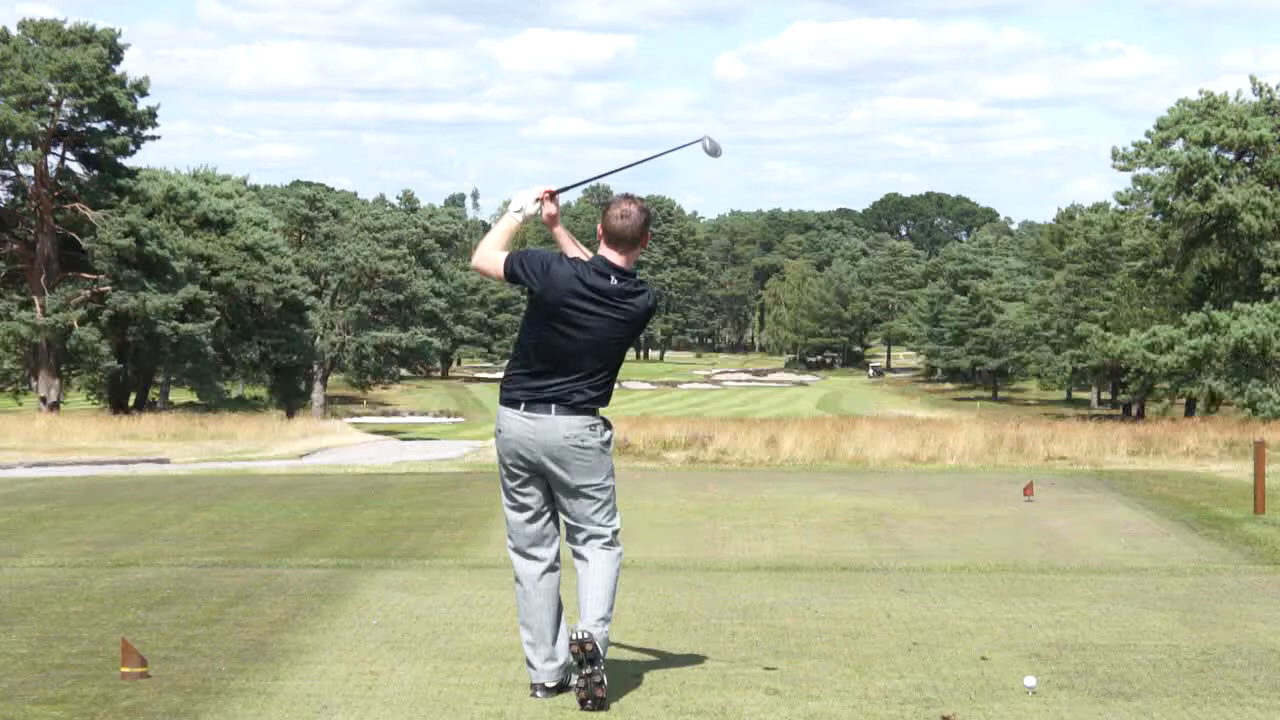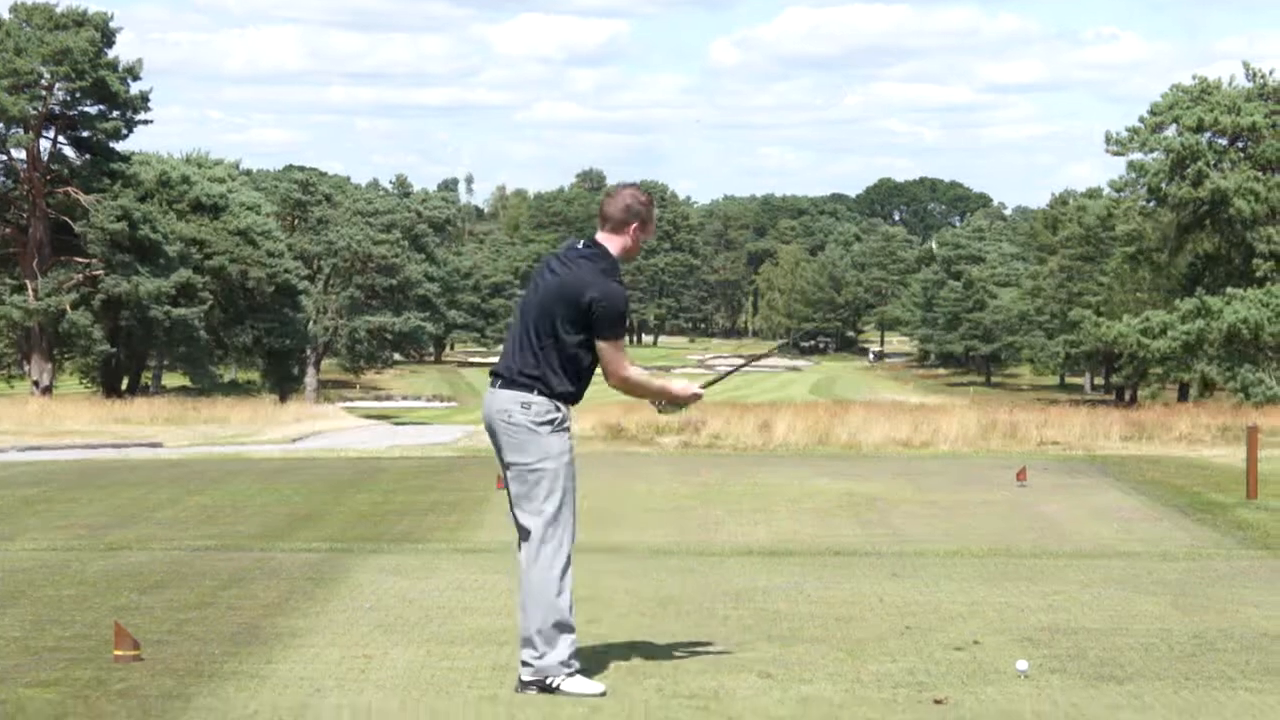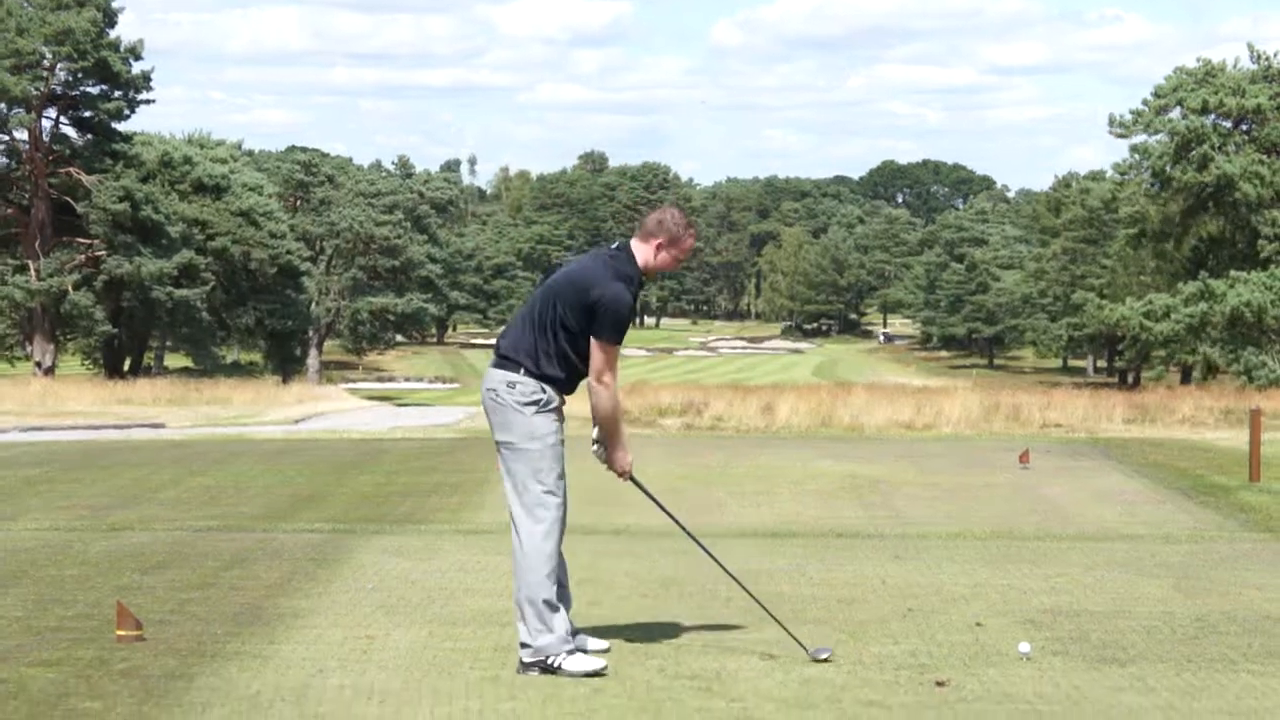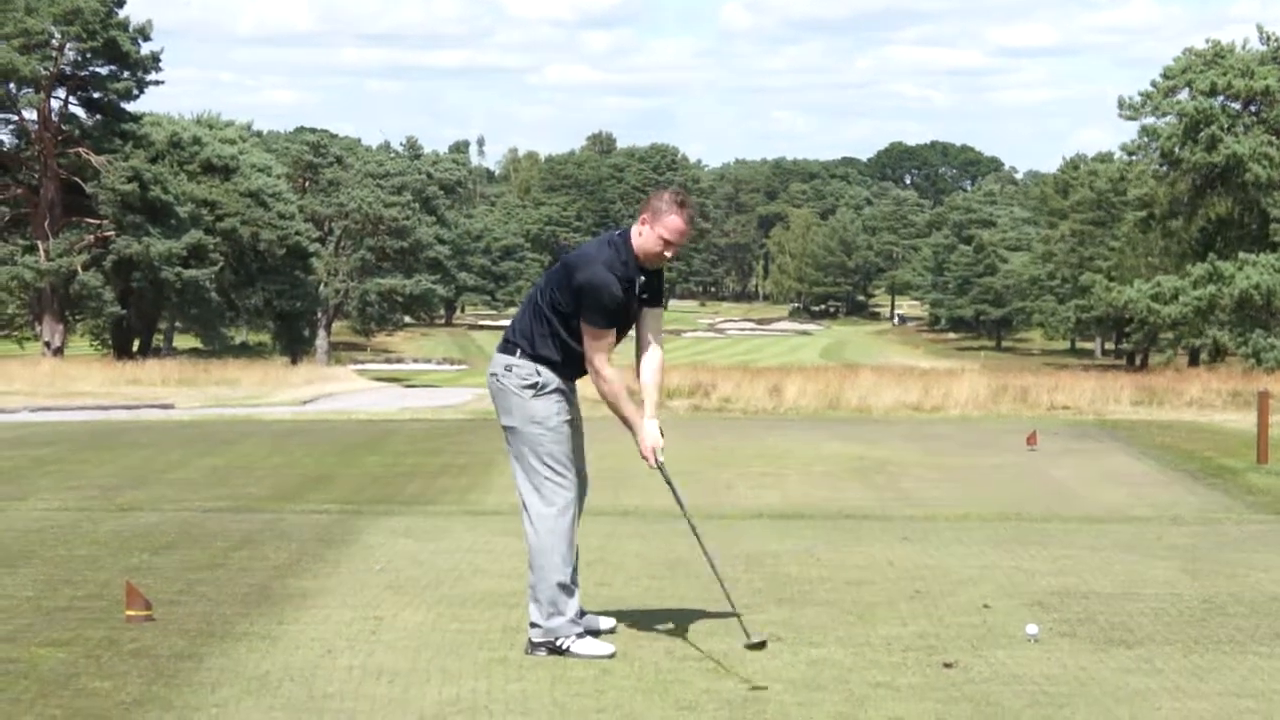
dt=0.5s
person 1, frame 1
left shoulder: (554, 275)
right shoulder: (642, 302)
left elbow: (483, 258)
left wrist: (520, 210)
right wrist: (560, 228)
left hip: (516, 422)
right hip: (576, 430)
left knee: (531, 551)
right knee: (597, 541)
left ankle: (544, 670)
right ankle: (589, 637)
person 1, frame 2
left shoulder: (566, 259)
right shoulder: (605, 288)
right elbow: (618, 376)
left wrist: (655, 389)
right wrist: (671, 390)
left hip: (505, 400)
right hip: (534, 410)
left knee: (537, 534)
right knee: (550, 536)
left ankle: (540, 648)
right ankle: (545, 666)
person 1, frame 3
left shoulder: (610, 263)
right shoulder: (614, 290)
left elbow: (600, 368)
right elbow: (601, 379)
left wrist: (609, 434)
right wrist: (616, 445)
left hip: (525, 388)
right hip: (523, 392)
left knee: (547, 515)
right knee: (538, 517)
left ankle: (555, 627)
right ankle: (541, 647)
person 1, frame 4
left shoulder: (648, 272)
right shoulder: (601, 273)
left elbow: (651, 348)
right elbow: (599, 365)
left wrist: (650, 417)
right wrist: (638, 428)
left hip: (551, 378)
right hip: (527, 376)
left knee: (569, 494)
right knee: (553, 500)
left ankle: (563, 608)
right ankle: (552, 629)
